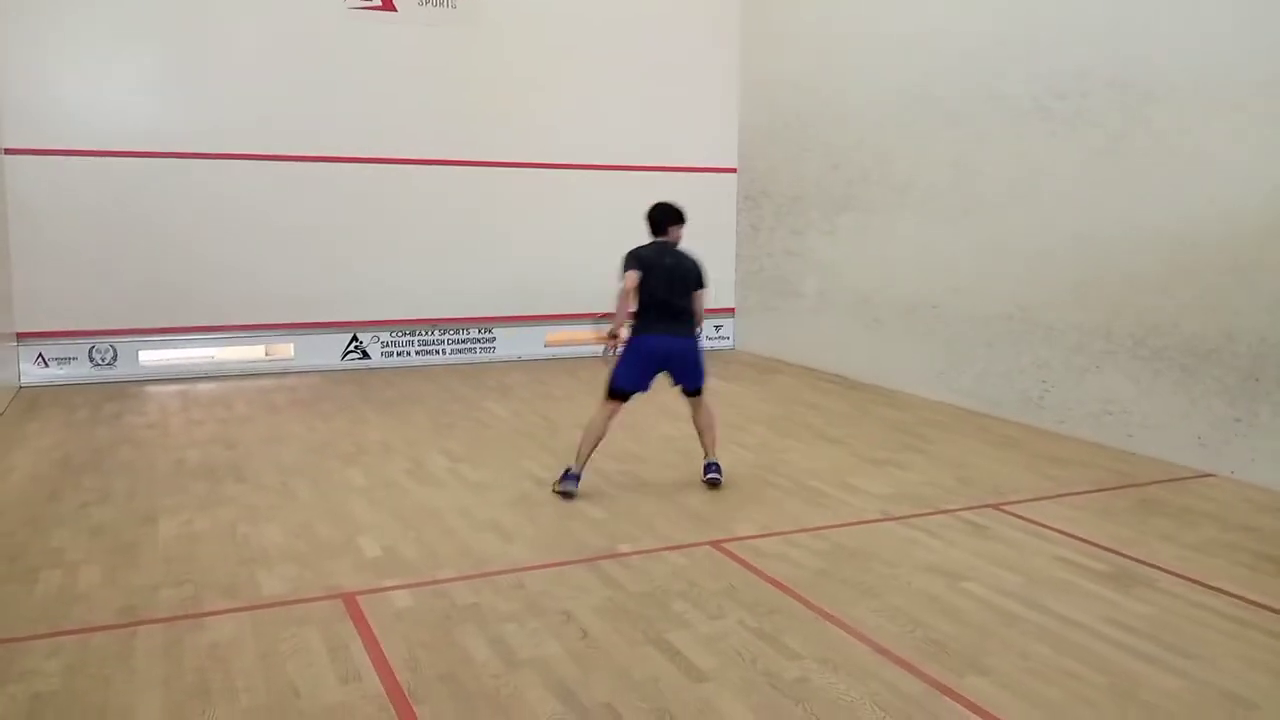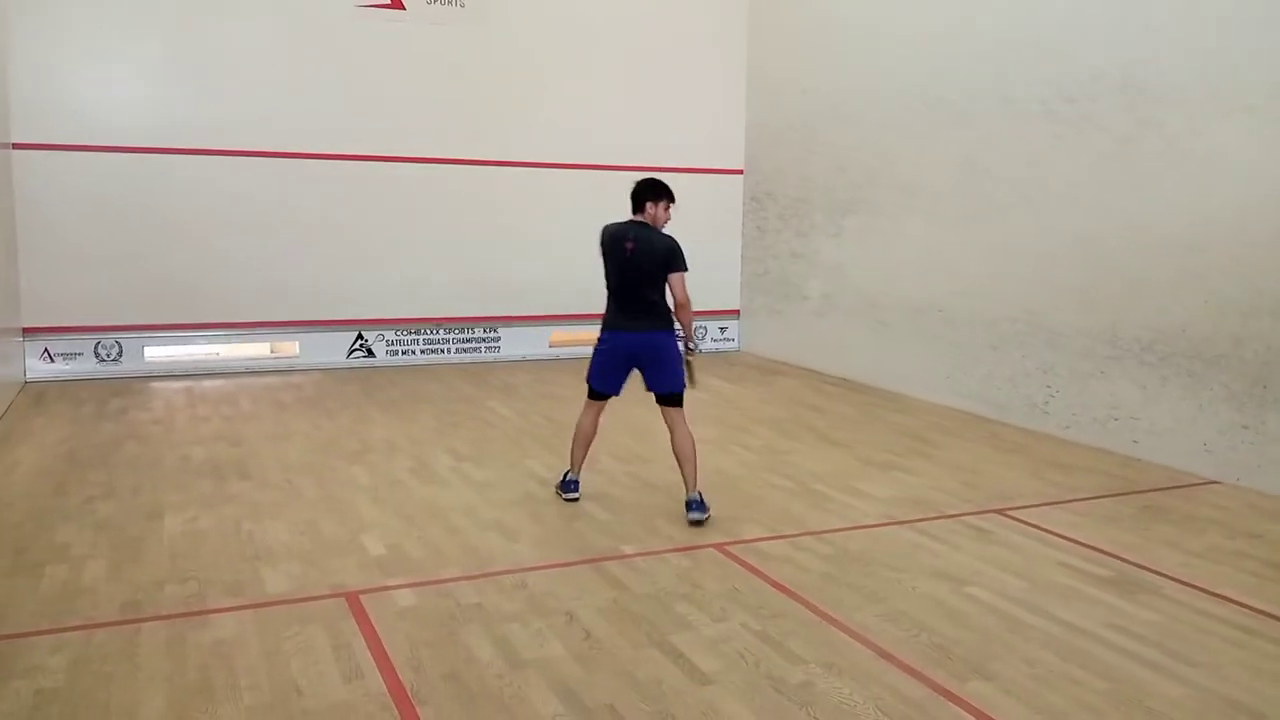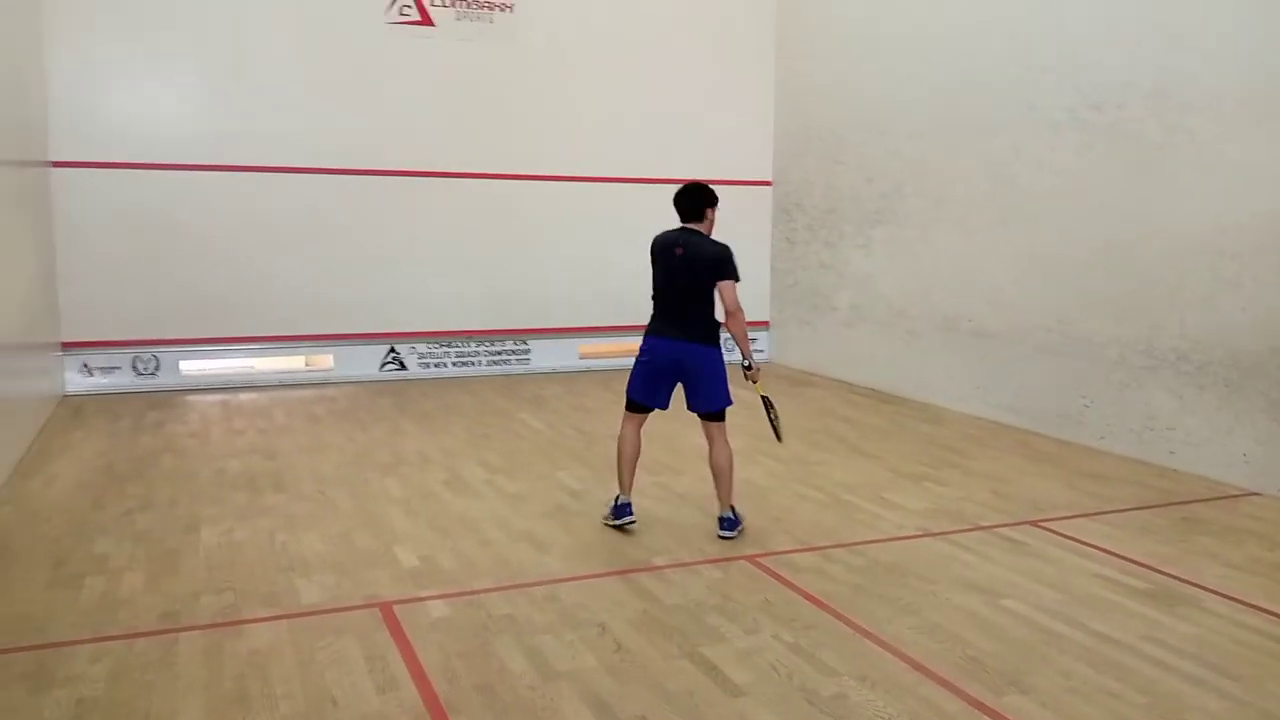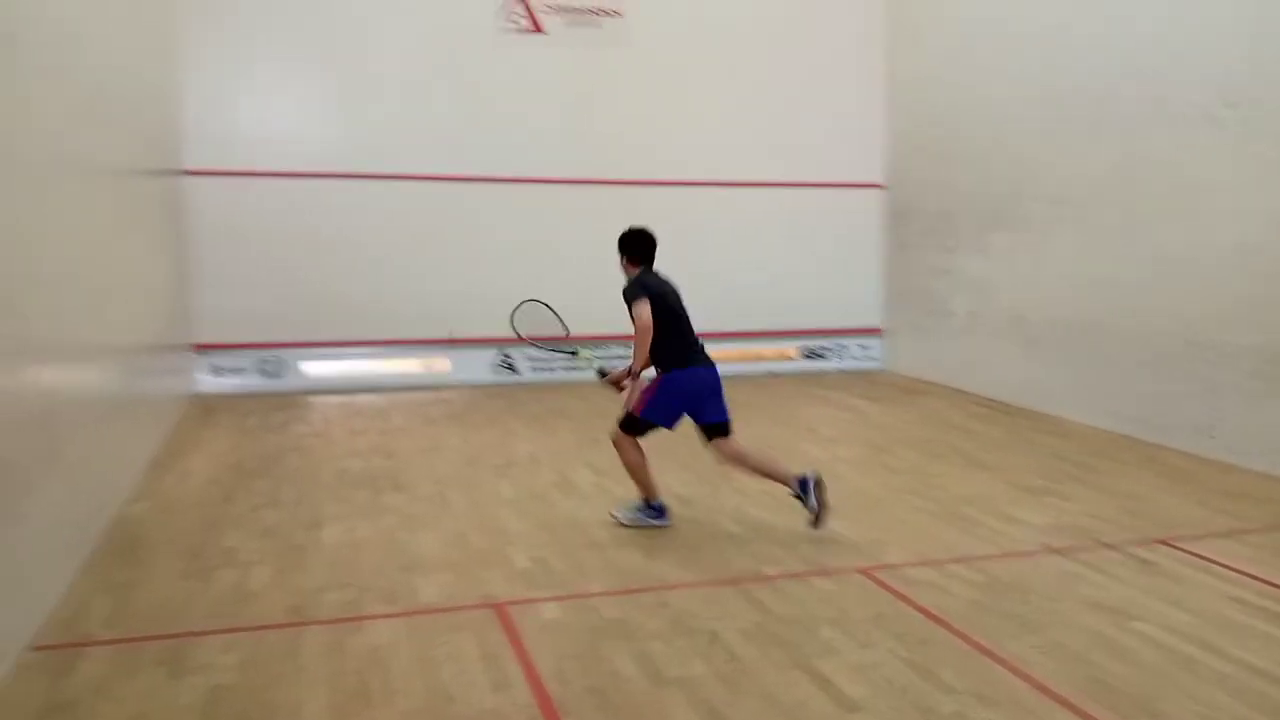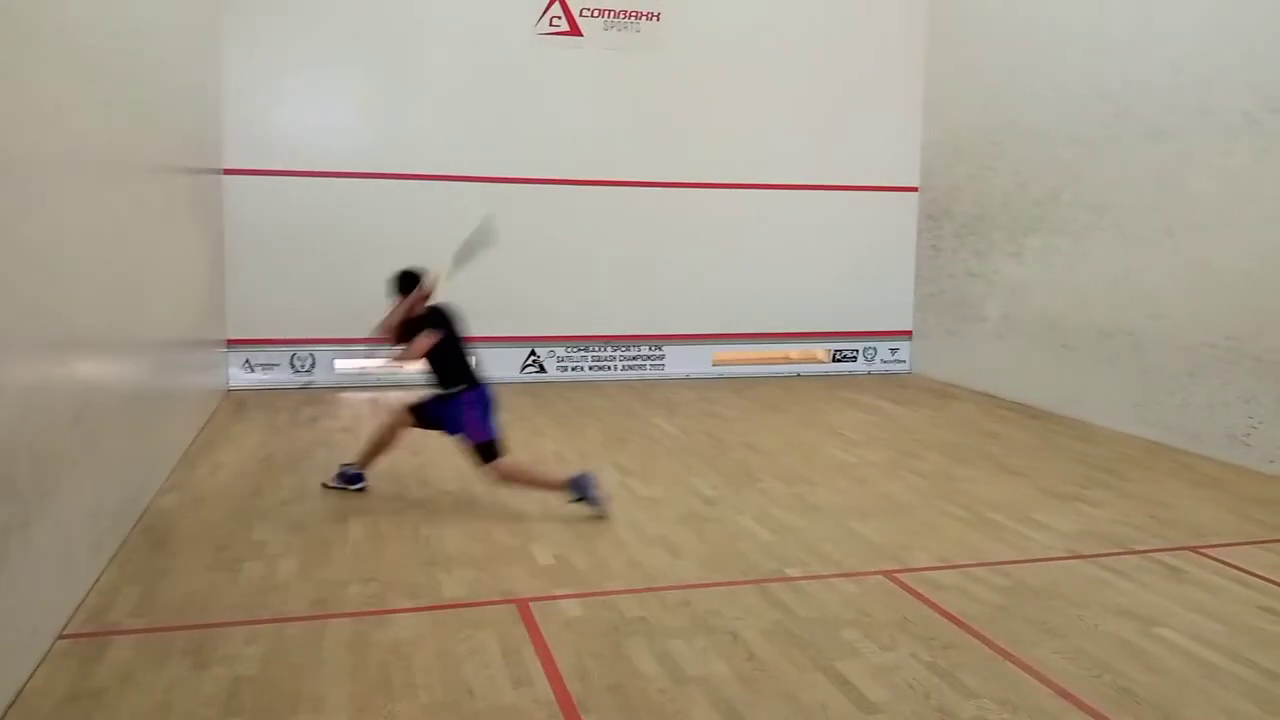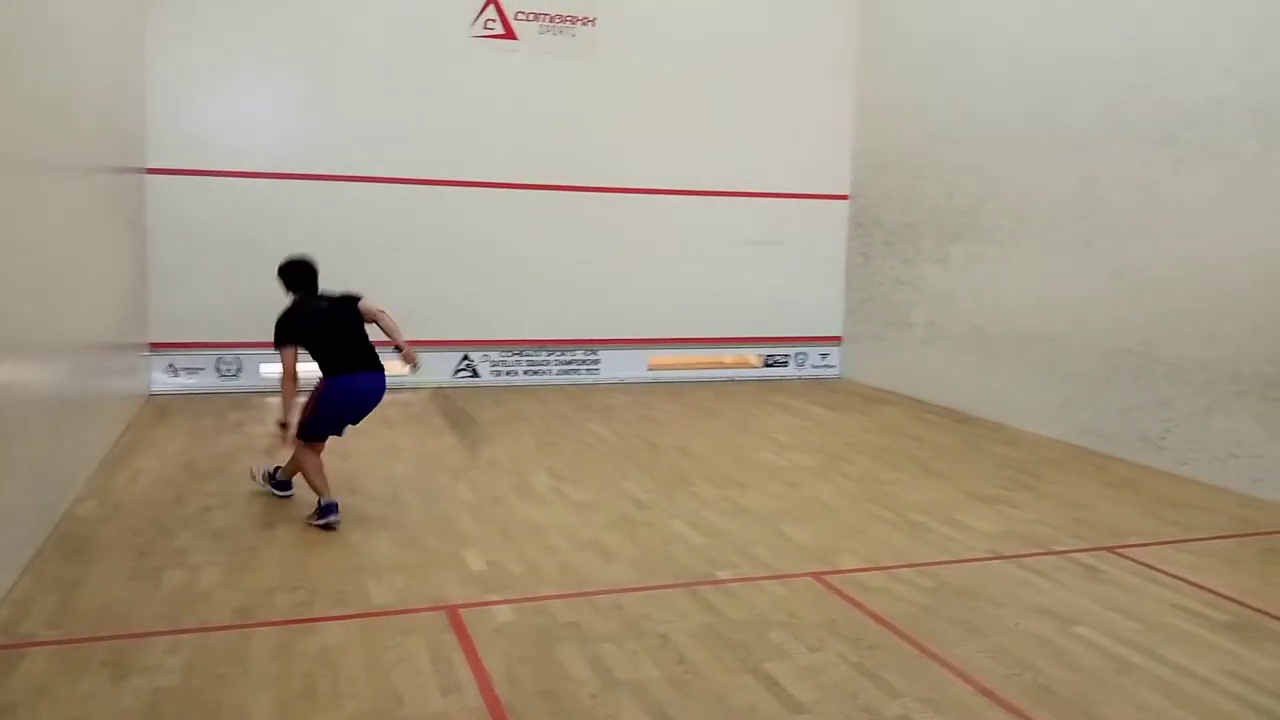
dt=0.5s
person 1, frame 1
left shoulder: (638, 256)
right shoulder: (691, 264)
left elbow: (628, 289)
right elbow: (699, 312)
left wrist: (614, 331)
left hip: (646, 342)
right hip: (685, 343)
left knee: (608, 409)
right knee: (698, 401)
left ankle: (574, 474)
right ankle: (712, 464)
person 1, frame 2
left shoulder: (609, 234)
right shoulder: (667, 246)
right elbow: (681, 302)
left wrist: (655, 224)
right wrist: (690, 339)
left hip: (615, 335)
right hip: (657, 338)
left knee: (592, 408)
right knee: (676, 419)
left ankle: (571, 481)
right ankle: (693, 500)
person 1, frame 3
left shoulder: (660, 244)
right shoulder: (718, 254)
right elbow: (732, 311)
right wrist: (748, 359)
left hip: (658, 344)
right hip: (702, 350)
left knee: (631, 422)
right knee: (716, 435)
left ankle: (623, 504)
right ankle: (727, 516)
person 1, frame 4
left shoulder: (635, 287)
right shoulder: (662, 284)
left elbow: (644, 324)
left wrist: (632, 373)
right wrist: (631, 372)
left hip: (681, 376)
right hip: (705, 371)
left knee: (622, 437)
right knee: (725, 446)
left ankle: (653, 507)
right ankle: (803, 483)
person 1, frame 5
left shoulder: (435, 317)
right shoulder: (415, 321)
left elbow: (413, 353)
right elbow: (386, 331)
right wrist: (412, 299)
left hip: (467, 397)
right hip: (451, 397)
left knee: (498, 468)
right knee: (397, 418)
left ankle: (574, 484)
right ankle: (354, 472)
person 1, frame 6
left shoulder: (289, 320)
right shoulder: (345, 301)
left elbow: (289, 374)
right elbow: (378, 313)
left wrist: (285, 420)
right wrist: (402, 346)
left hip: (342, 383)
right hip: (376, 381)
left knee: (303, 444)
right knee: (316, 432)
left ankle: (327, 505)
right ankle: (282, 478)
